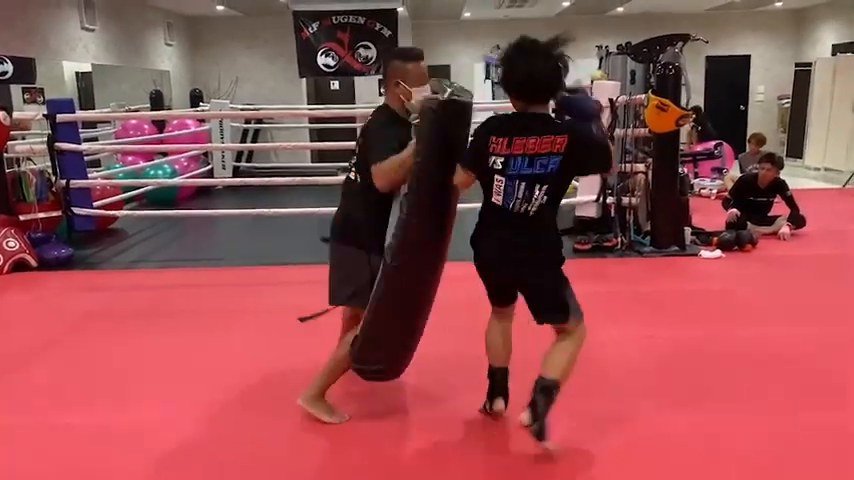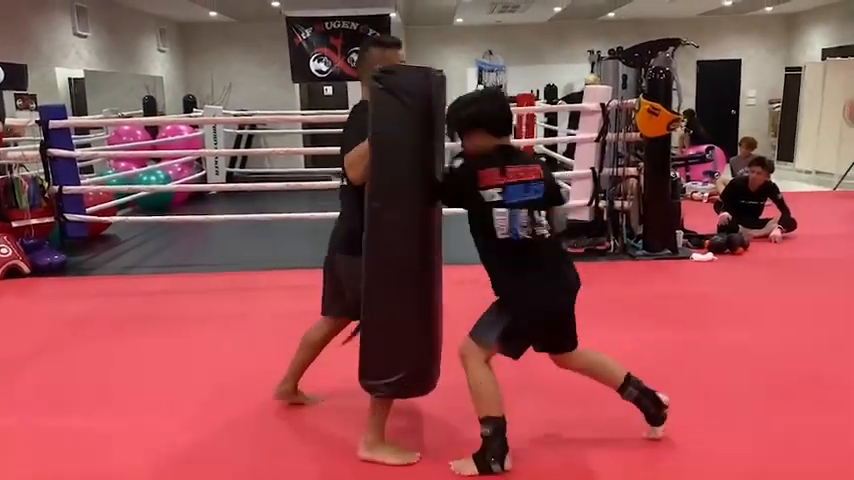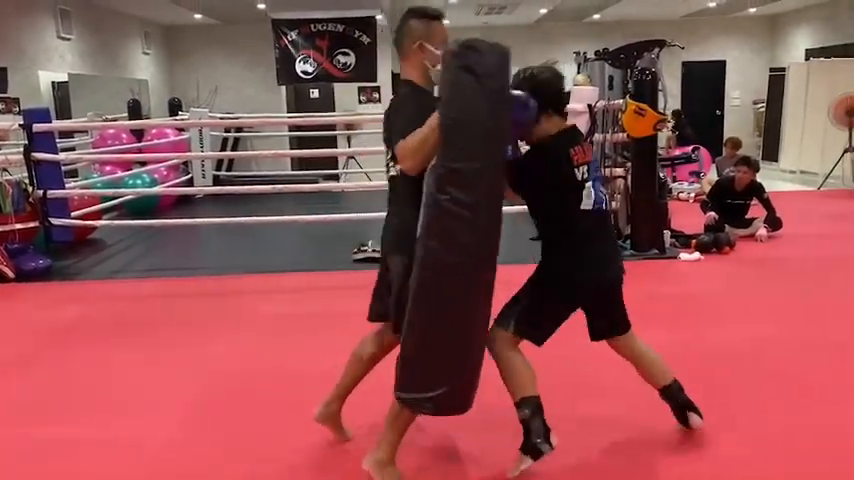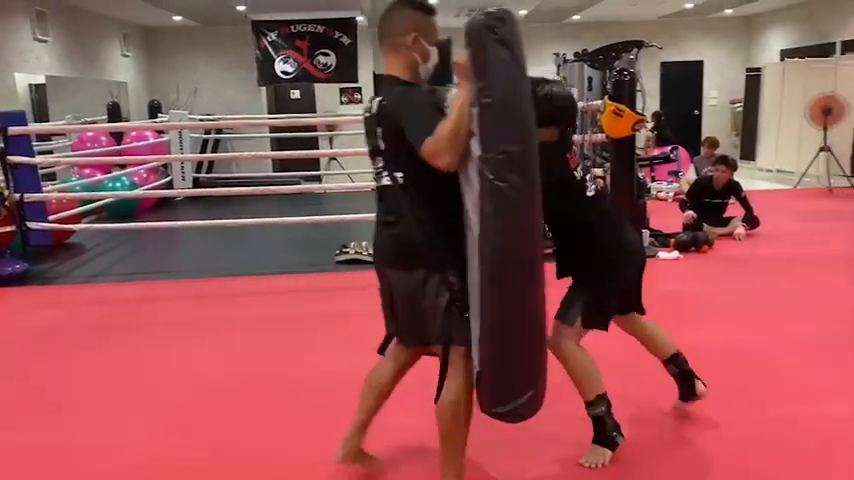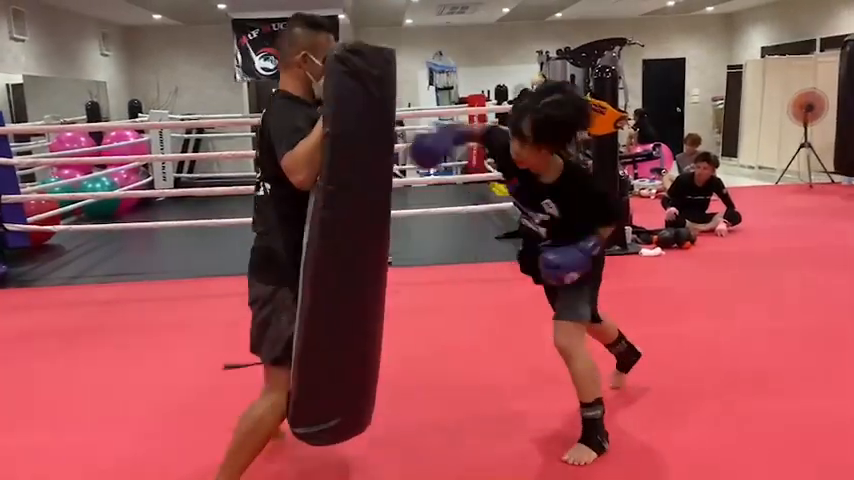
dt=0.5s
person 1, frame 1
left shoulder: (396, 123)
right shoulder: (385, 126)
left elbow: (396, 179)
right elbow: (383, 180)
left hip: (362, 232)
right hip: (358, 236)
left knee: (359, 309)
left ankle: (349, 355)
right ankle: (315, 393)
person 1, frame 2
left shoulder: (375, 119)
right shoulder: (364, 120)
right elbow: (355, 171)
left hip: (352, 241)
right hip: (363, 246)
left knee: (334, 320)
left ankle: (288, 385)
right ankle: (373, 441)
person 1, frame 3
left shoulder: (416, 101)
right shoulder: (414, 102)
left elbow: (422, 159)
right elbow: (410, 160)
left hip: (408, 240)
right hip: (418, 243)
left knee: (389, 332)
left ankle: (331, 409)
person 1, frame 4
left shoulder: (390, 100)
right shoulder: (412, 100)
right elbow: (444, 156)
right wrist: (466, 88)
left hip: (398, 247)
right hip: (427, 253)
left knee: (405, 348)
right knee: (461, 360)
person 1, frame 5
left shoulder: (301, 110)
right shoulder: (285, 114)
left elbow: (316, 171)
right elbow: (302, 174)
left hip: (299, 263)
right hip: (283, 270)
right knee: (285, 386)
left ankle: (264, 420)
person 2, frame 1
left shoulder: (491, 132)
right shoulder: (571, 140)
left elbow: (462, 181)
right elbow: (606, 158)
right wrist: (593, 119)
left hip: (489, 249)
right hip: (536, 255)
left knee: (500, 312)
right knee: (571, 332)
left ankle: (497, 394)
right ankle: (538, 405)
person 2, frame 2
left shoulder: (473, 173)
right shoulder: (536, 168)
right elbow: (553, 205)
left hip: (525, 289)
right hip: (559, 279)
left knee: (474, 352)
right knee: (567, 355)
right ankle: (651, 403)
person 2, frame 3
left shoulder: (544, 154)
right shoulder: (577, 141)
left elbow: (506, 188)
right elbow: (528, 179)
left hip: (567, 268)
right hip: (602, 262)
left knee: (502, 338)
right knee: (622, 338)
left ankle: (536, 433)
right ankle: (684, 408)
person 2, frame 4
left shoulder: (545, 157)
right shoulder: (558, 145)
left hip: (601, 258)
right hip: (623, 247)
left knee: (564, 339)
right knee: (631, 317)
left ankle: (606, 430)
right ankle: (688, 381)
person 2, frame 5
left shoulder: (579, 181)
right shoulder: (513, 150)
left elbow: (612, 222)
right elbow: (477, 136)
left wrist: (583, 253)
right wrist: (445, 137)
left hip: (580, 265)
right hip: (550, 261)
left knee: (567, 340)
right knee: (587, 319)
left ankle: (594, 434)
right ankle: (626, 354)
